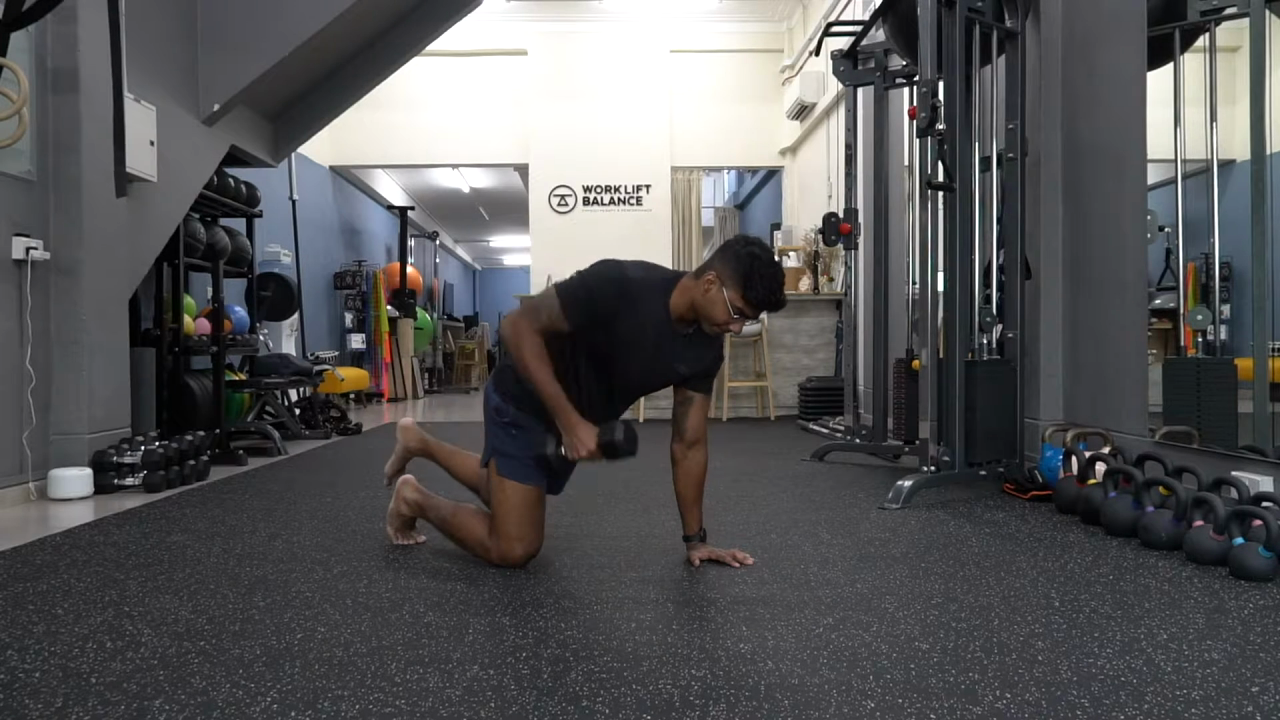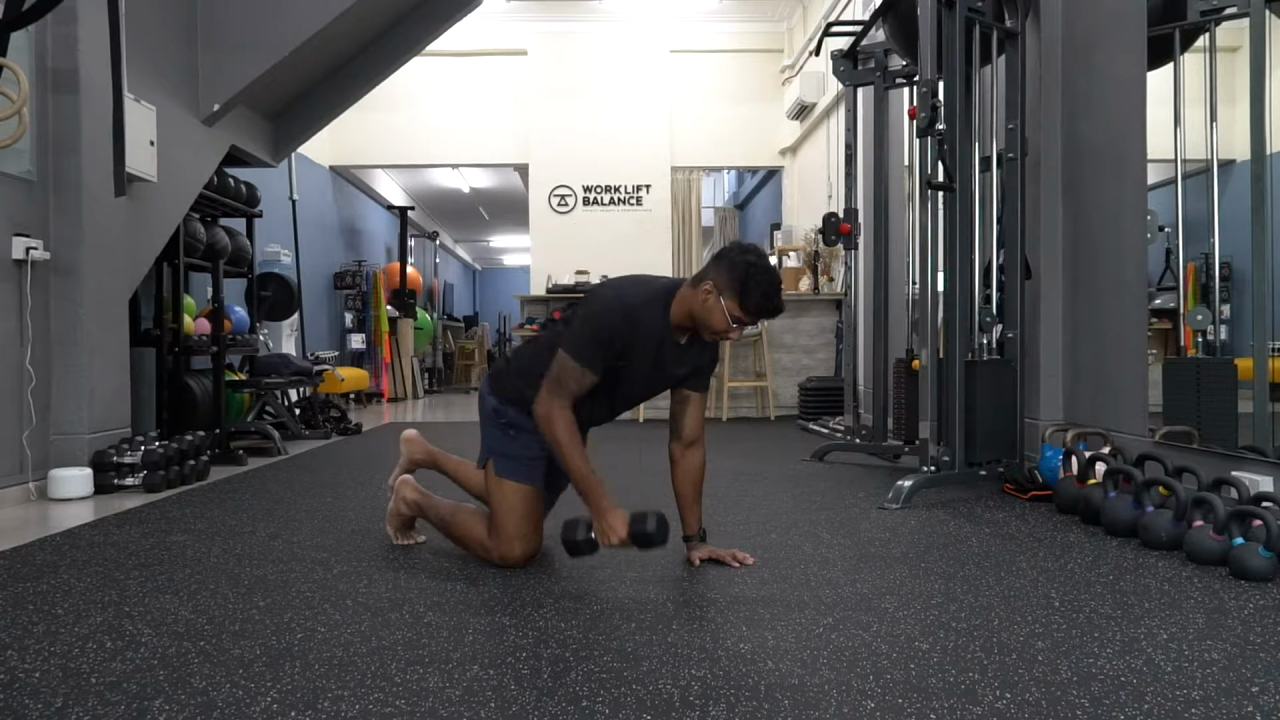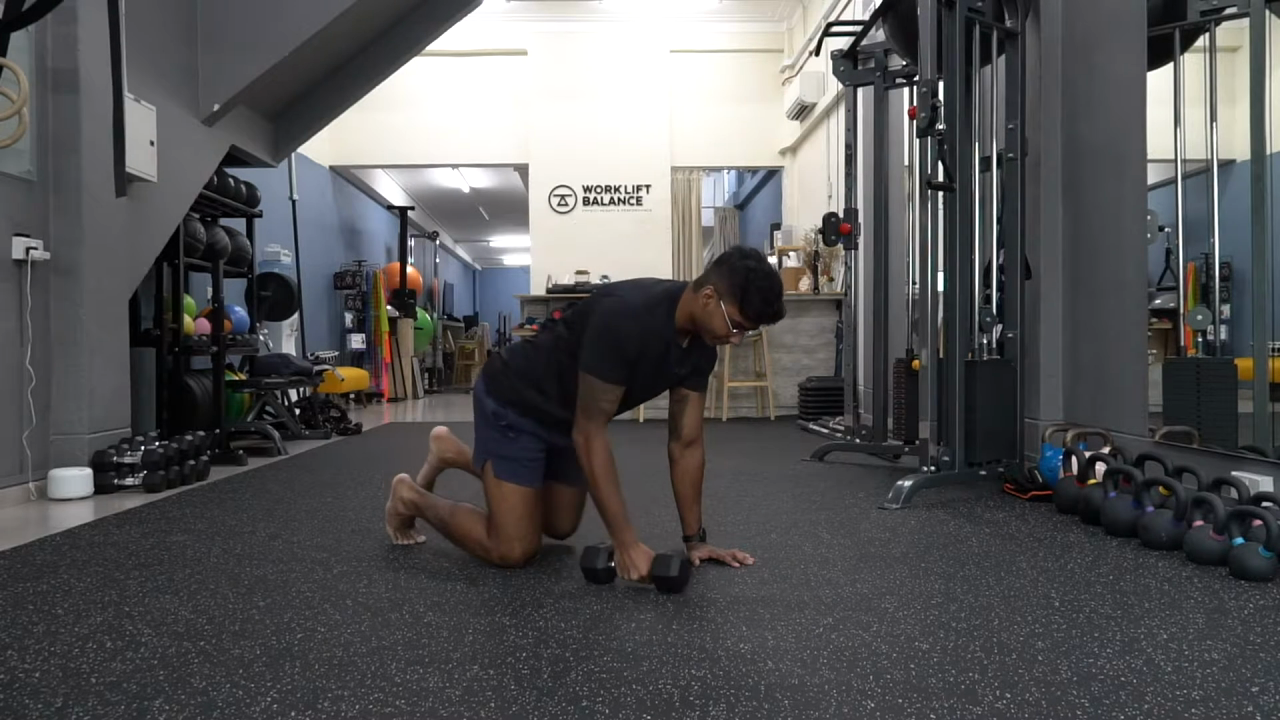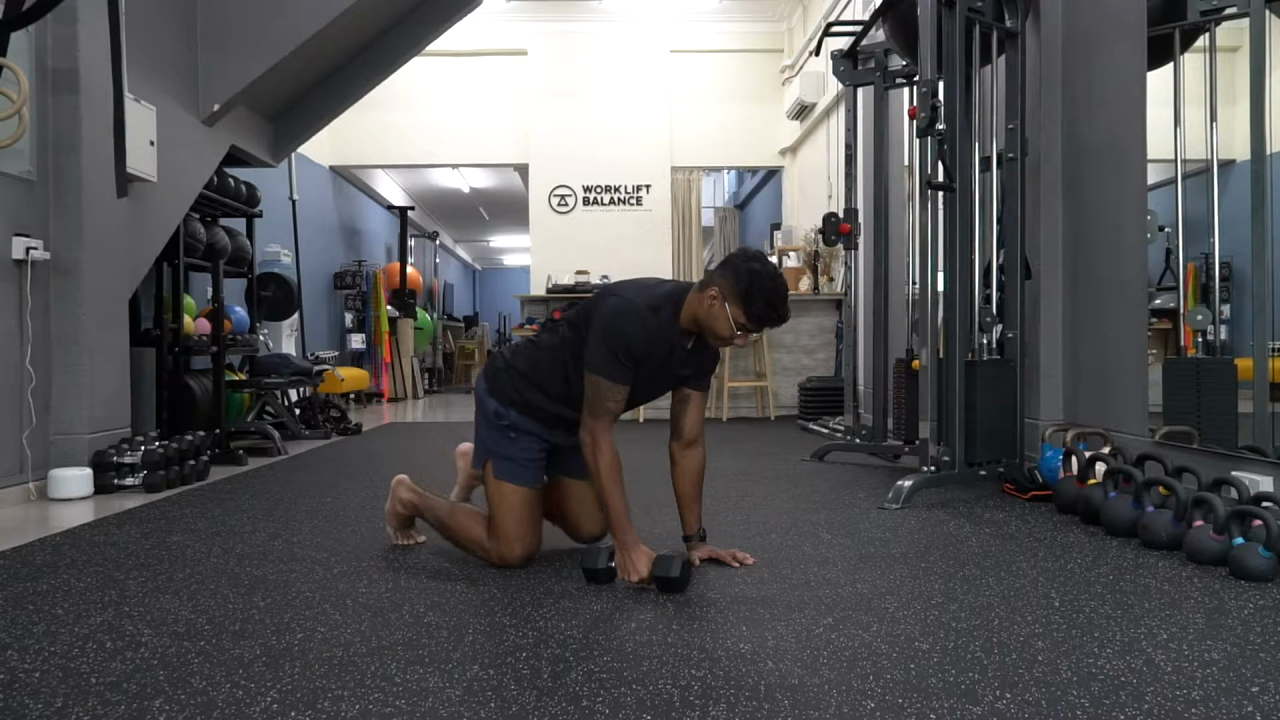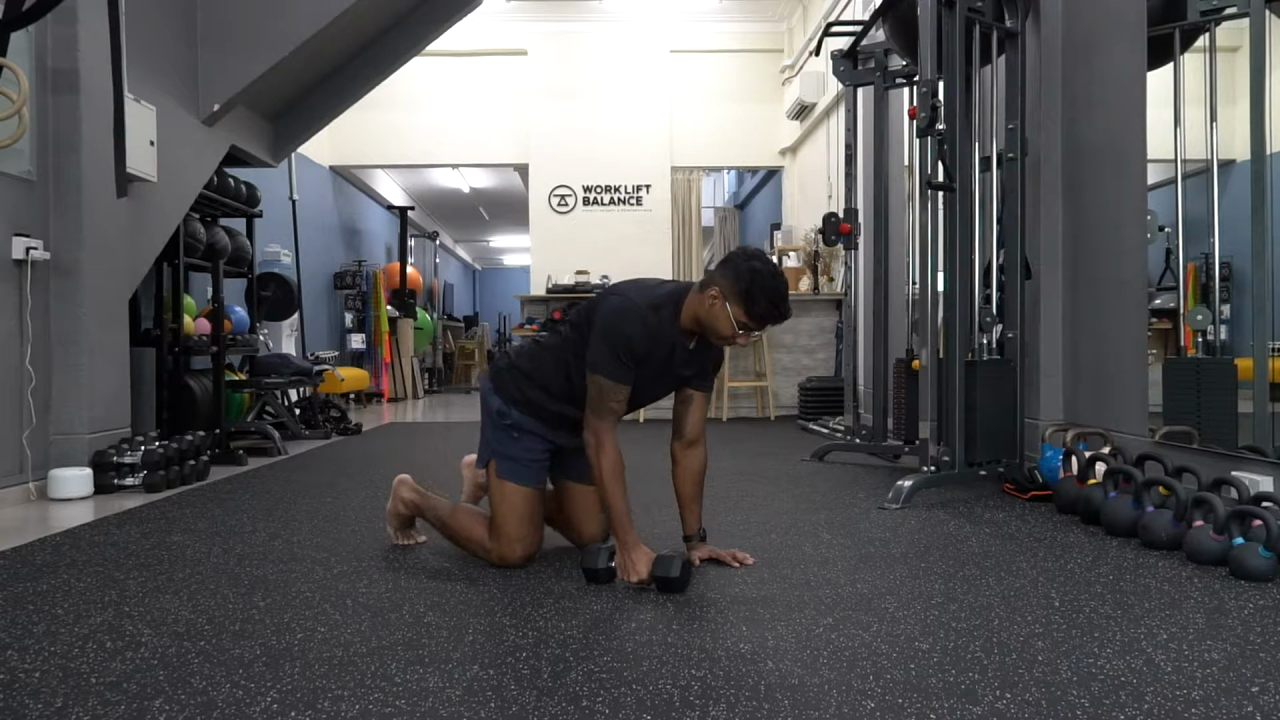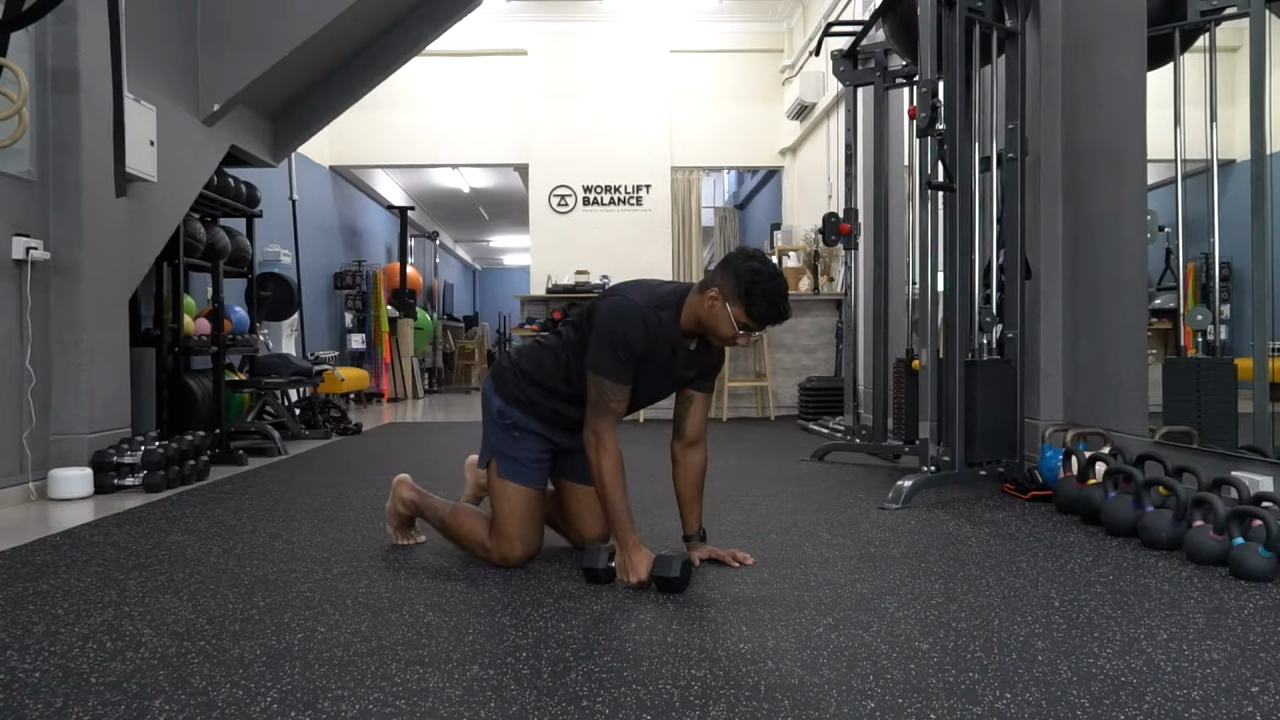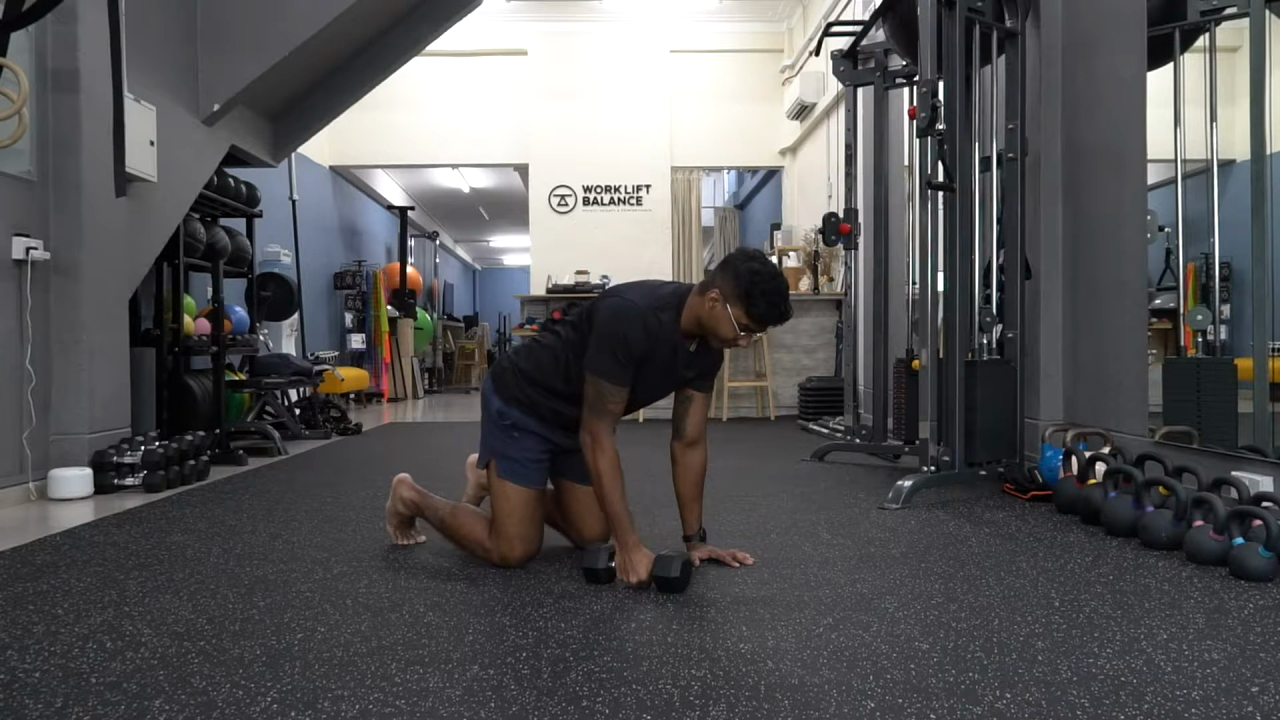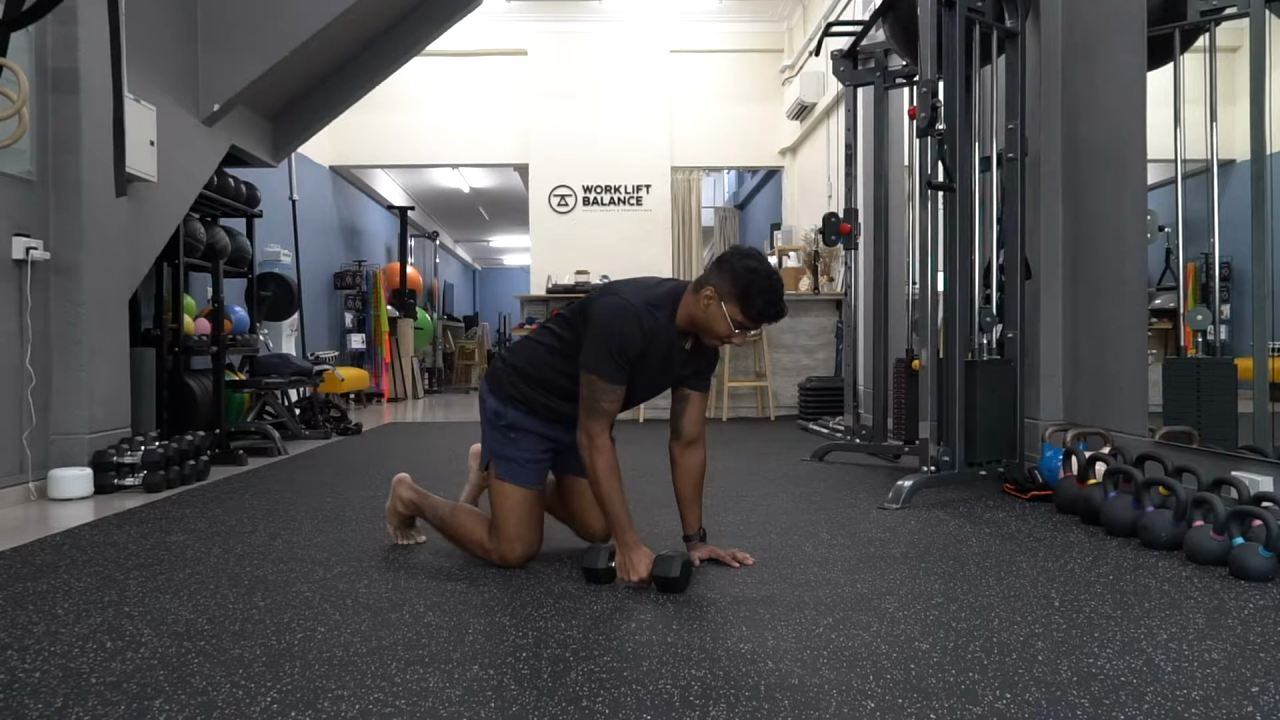
dt=0.3s
person 1, frame 1
left shoulder: (706, 349)
right shoulder: (623, 286)
left elbow: (689, 444)
right elbow: (517, 327)
left wrist: (695, 540)
right wrist: (569, 421)
left hip: (573, 421)
right hip: (522, 402)
left knee: (508, 497)
right knee: (514, 549)
left ankle: (418, 441)
right ankle: (414, 499)
person 1, frame 2
left shoulder: (702, 348)
right shoulder: (621, 308)
left elbow: (687, 443)
right elbow: (550, 406)
left wrist: (695, 538)
right wrist: (603, 509)
left hip: (565, 420)
right hip: (518, 403)
left knee: (523, 513)
right knee: (514, 549)
left ankle: (423, 453)
right ankle: (414, 498)
person 1, frame 3
left shoulder: (701, 347)
right shoulder: (626, 315)
left elbow: (686, 443)
right elbow: (589, 434)
left wrist: (695, 538)
right wrist: (626, 542)
left hip: (564, 415)
right hip: (514, 402)
left knee: (559, 526)
right knee: (513, 549)
left ankle: (452, 451)
right ankle: (411, 498)
person 1, frame 4
left shoulder: (703, 346)
right shoulder: (630, 315)
left elbow: (687, 442)
right elbow: (596, 434)
left wrist: (695, 539)
right wrist: (628, 544)
left hip: (568, 414)
right hip: (514, 401)
left knee: (589, 529)
right knee: (512, 551)
left ankle: (481, 471)
right ankle: (410, 498)
person 1, frame 5
left shoulder: (707, 347)
right shoulder: (630, 315)
left elbow: (688, 442)
right elbow: (601, 434)
left wrist: (695, 539)
right wrist: (629, 544)
left hip: (574, 417)
right hip: (520, 403)
left knee: (591, 535)
right knee: (513, 550)
left ankle: (487, 477)
right ankle: (411, 498)
person 1, frame 6
left shoulder: (708, 348)
right shoulder: (630, 315)
left elbow: (689, 442)
right elbow: (601, 435)
left wrist: (695, 539)
right wrist: (629, 544)
left hip: (576, 416)
right hip: (521, 403)
left knee: (592, 535)
right knee: (513, 550)
left ankle: (488, 478)
right ankle: (411, 497)
person 1, frame 7
left shoulder: (707, 347)
right shoulder: (630, 317)
left elbow: (689, 442)
right elbow: (598, 436)
left wrist: (695, 539)
right wrist: (629, 545)
left hip: (575, 417)
right hip: (520, 403)
left knee: (592, 535)
right knee: (513, 550)
left ankle: (491, 478)
right ankle: (411, 497)
person 1, frame 8
left shoulder: (703, 344)
right shoulder: (626, 315)
left elbow: (687, 442)
right elbow: (593, 434)
left wrist: (695, 539)
right wrist: (629, 544)
left hip: (575, 411)
right hip: (519, 401)
left knee: (596, 529)
right knee: (514, 551)
left ankle: (490, 469)
right ankle: (411, 499)
